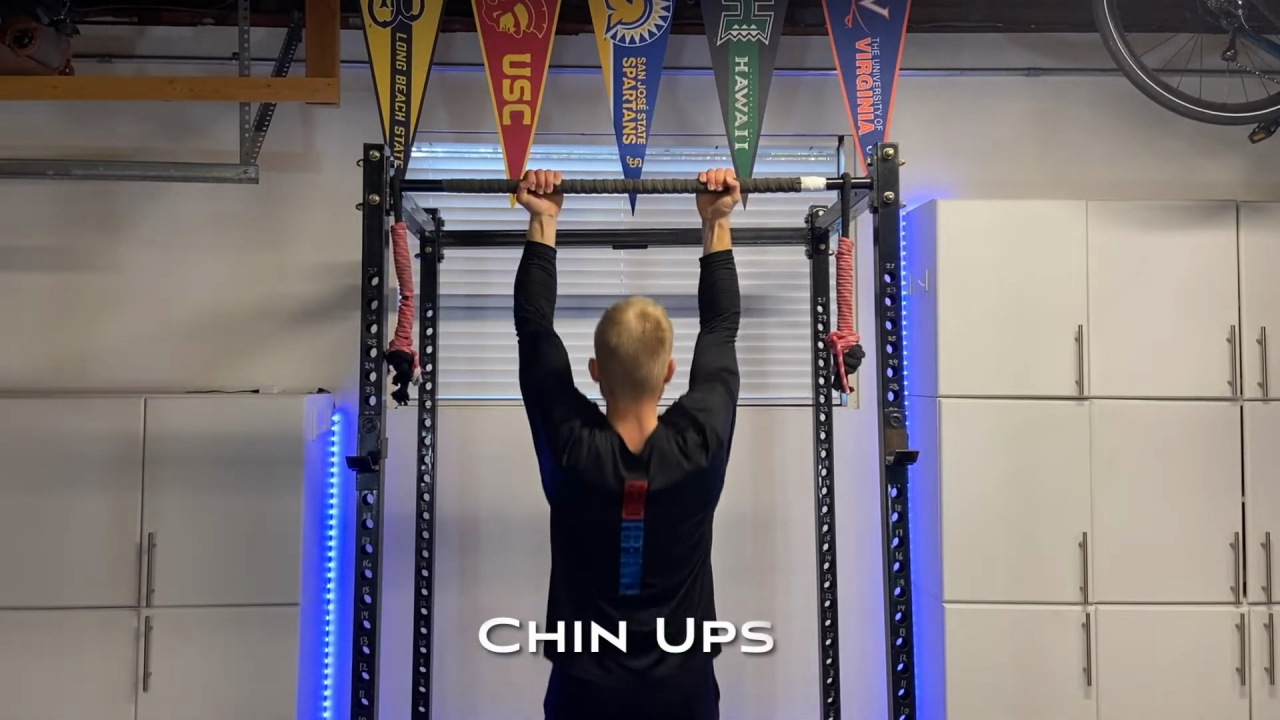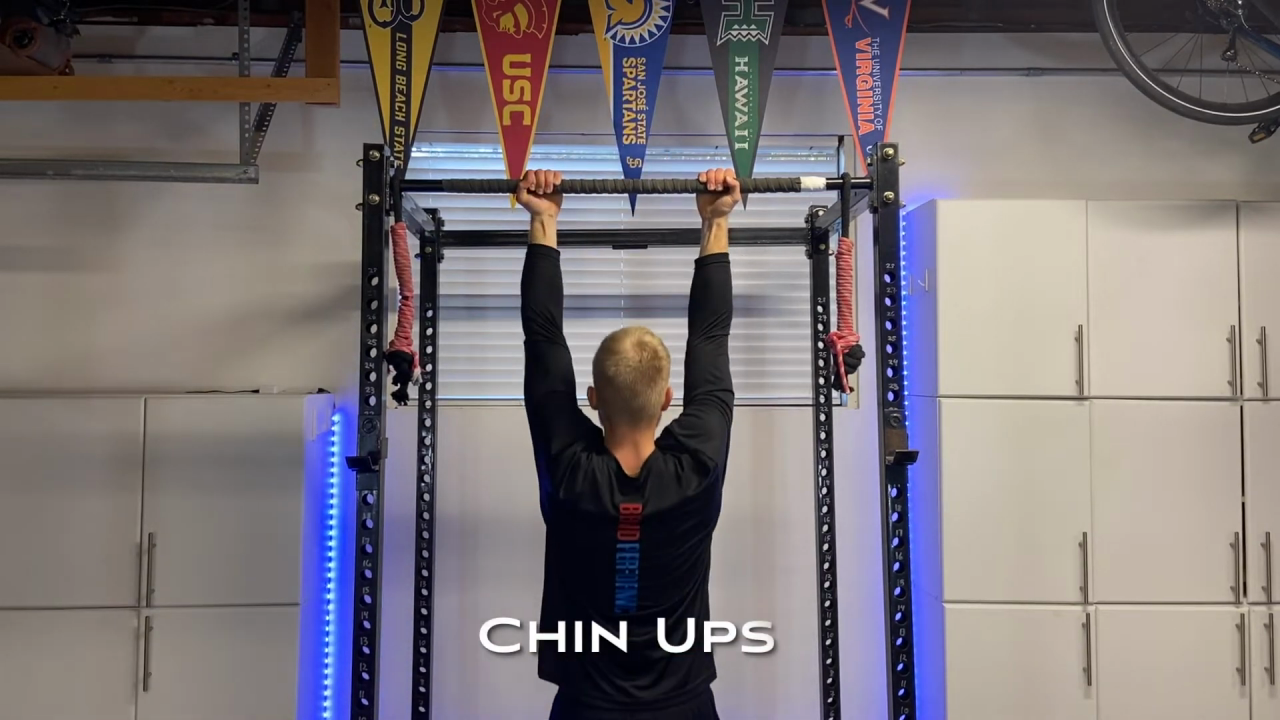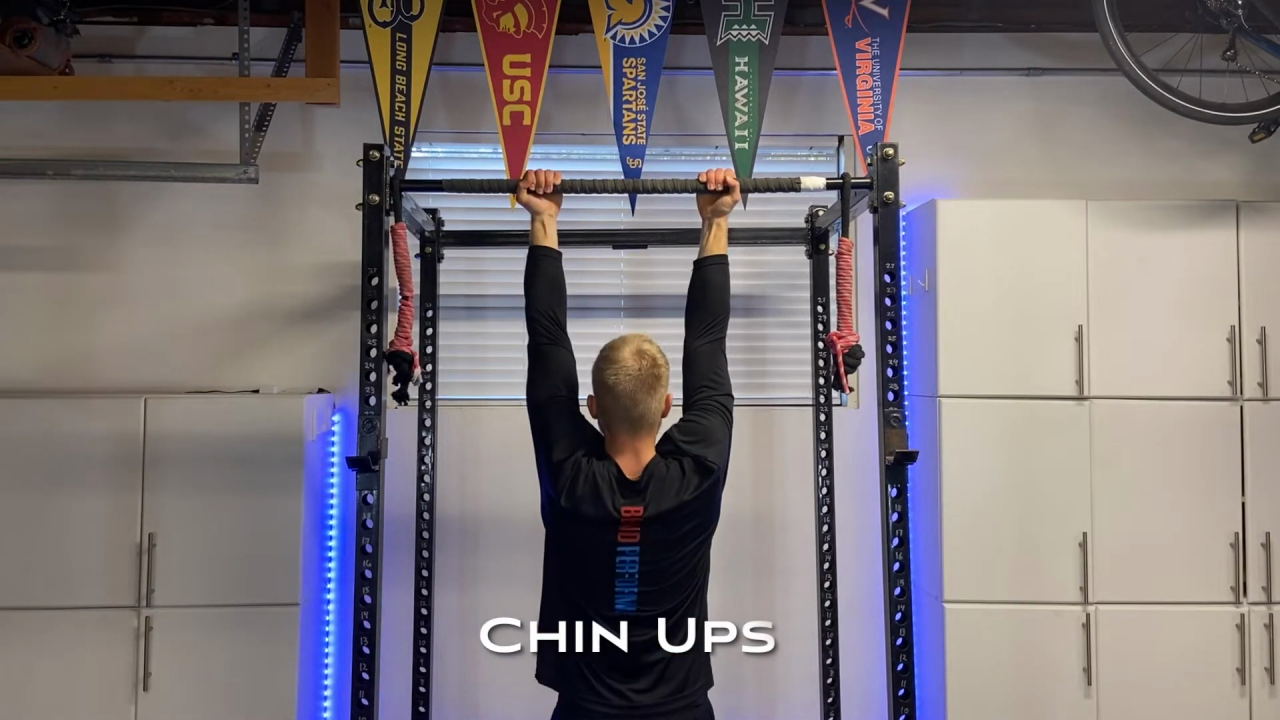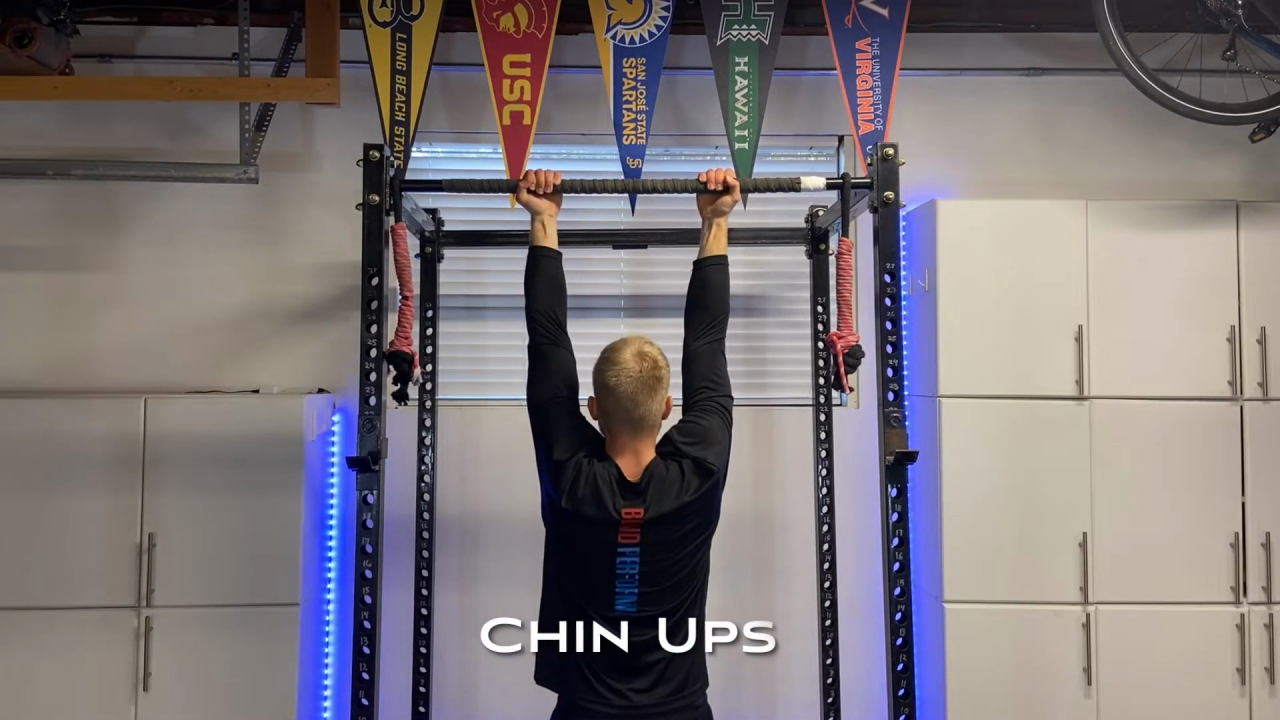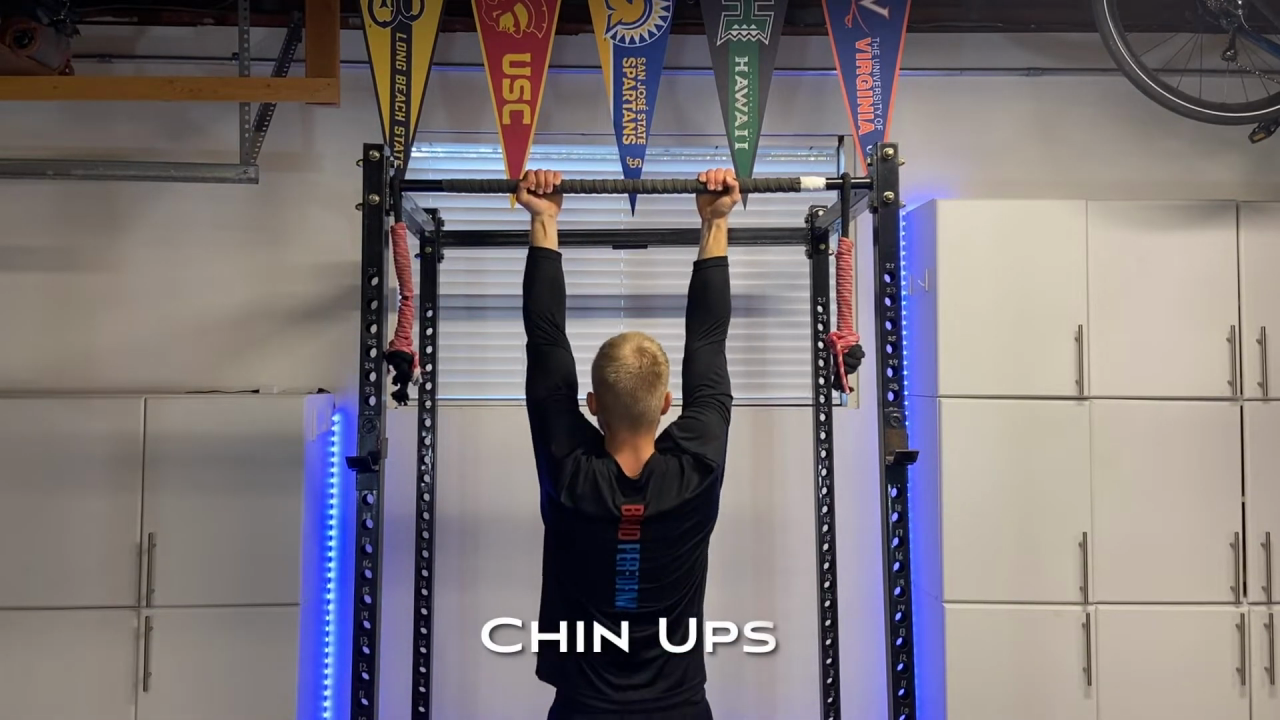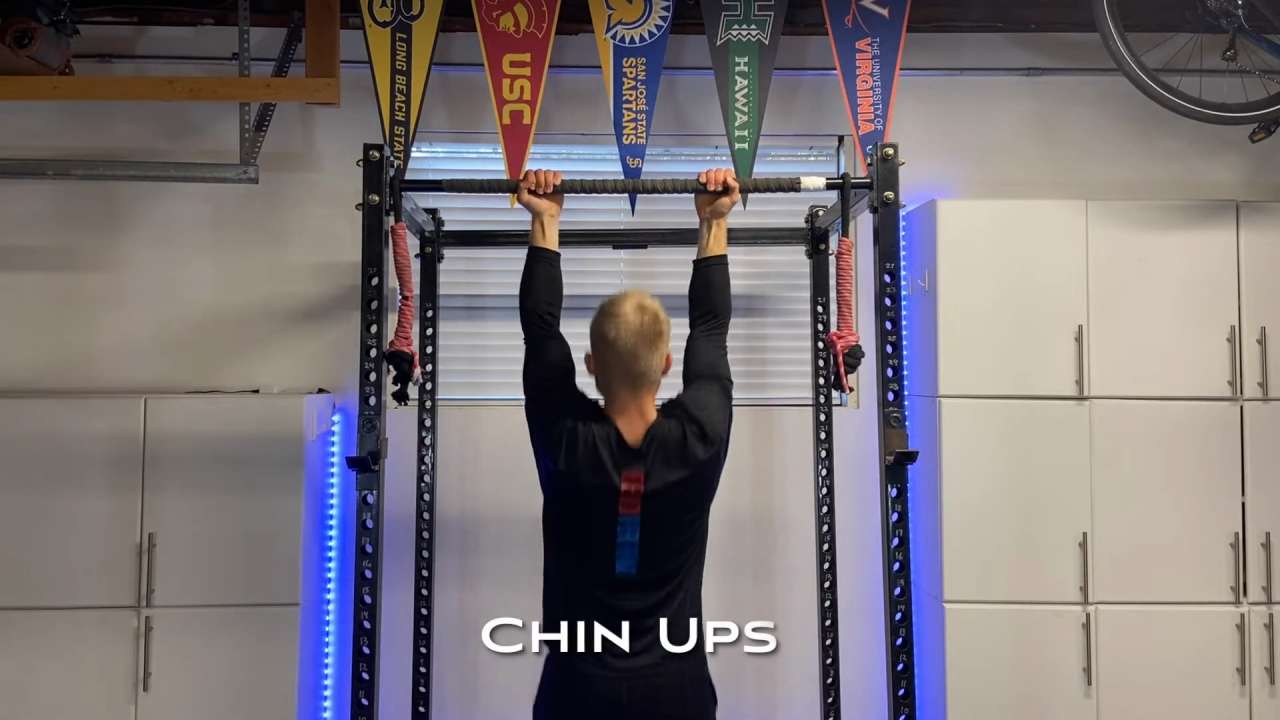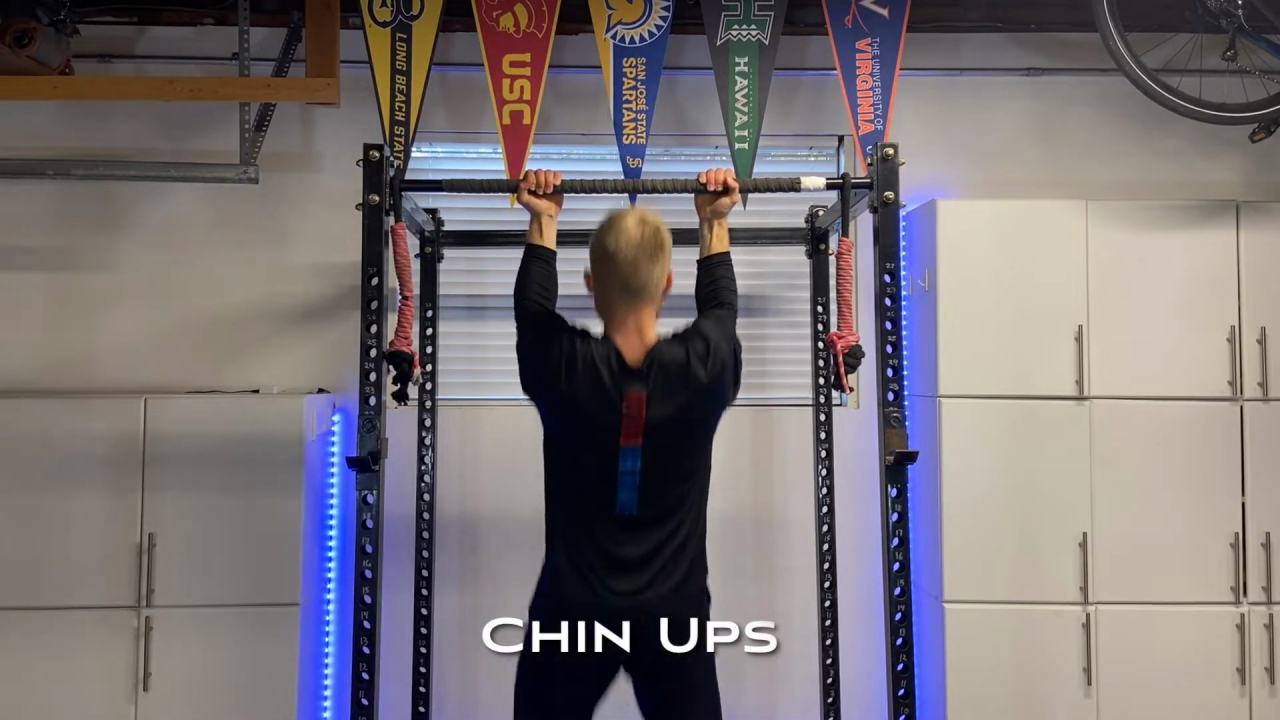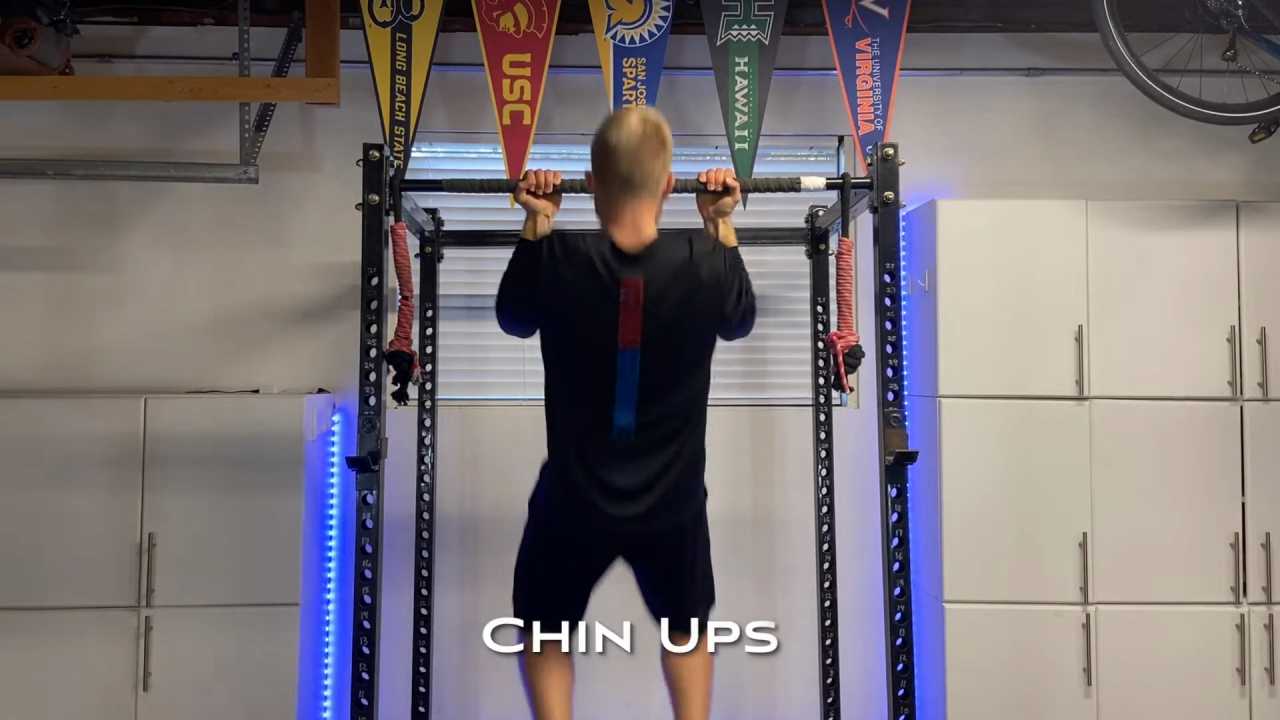
dt=0.2s
person 1, frame 1
left shoulder: (568, 449)
right shoulder: (701, 445)
left elbow: (532, 326)
right elbow: (722, 325)
left wrist: (543, 222)
right wrist: (717, 222)
person 1, frame 2
left shoulder: (567, 475)
right shoulder: (698, 469)
left elbow: (542, 335)
right elbow: (712, 334)
left wrist: (543, 222)
right wrist: (715, 224)
person 1, frame 3
left shoulder: (568, 476)
right shoulder: (699, 474)
left elbow: (547, 337)
right elbow: (707, 335)
left wrist: (544, 222)
right wrist: (715, 223)
person 1, frame 4
left shoulder: (568, 477)
right shoulder: (699, 475)
left elbow: (547, 337)
right elbow: (706, 337)
left wrist: (543, 222)
right wrist: (715, 223)
person 1, frame 5
left shoulder: (568, 475)
right shoulder: (696, 472)
left elbow: (546, 339)
right elbow: (707, 339)
left wrist: (544, 224)
right wrist: (715, 224)
person 1, frame 6
left shoulder: (566, 446)
right shoulder: (699, 442)
left elbow: (541, 331)
right elbow: (710, 328)
left wrist: (544, 222)
right wrist: (714, 223)
person 1, frame 7
left shoulder: (564, 369)
right shoulder: (702, 368)
left elbow: (533, 312)
right elbow: (720, 310)
left wrist: (542, 222)
right wrist: (715, 222)
left hip: (574, 611)
right hip: (674, 611)
person 1, frame 8
left shoulder: (557, 267)
right shoulder: (704, 267)
left elbow: (512, 314)
right elbow: (739, 318)
left wrist: (536, 220)
right wrist: (722, 222)
left hip: (572, 506)
right hip: (671, 507)
left knee: (544, 634)
right knee: (686, 632)
